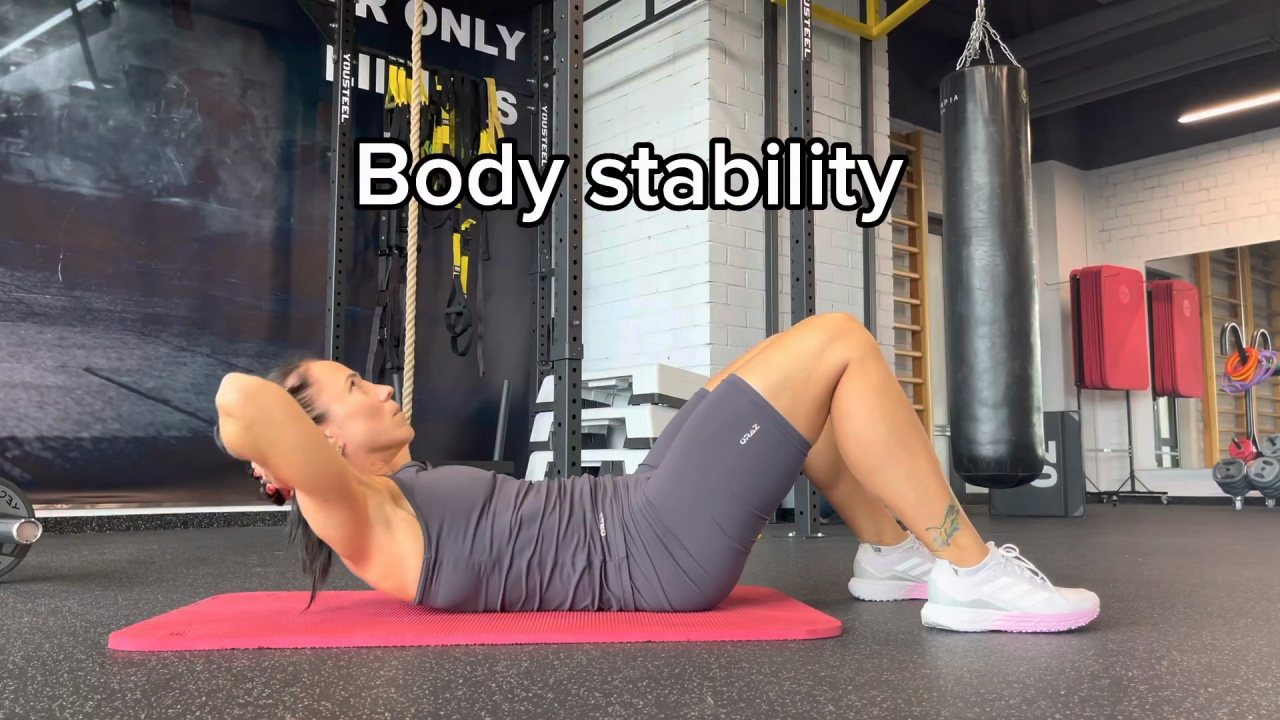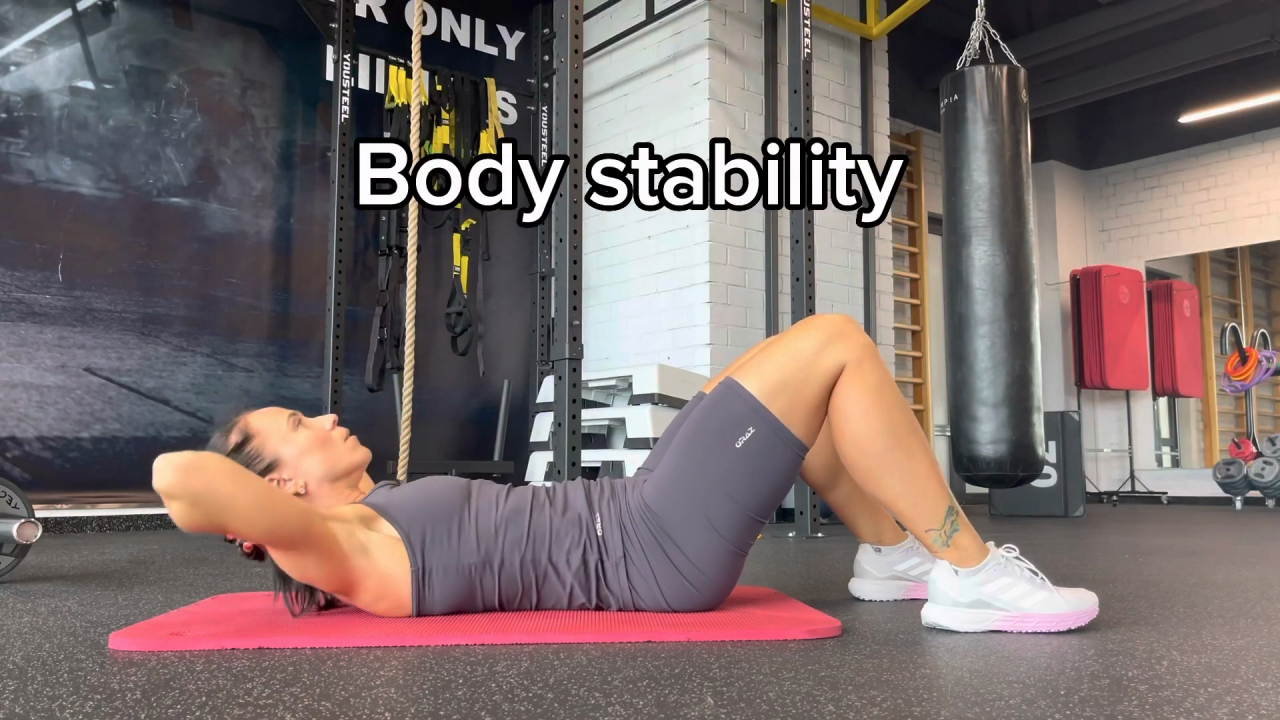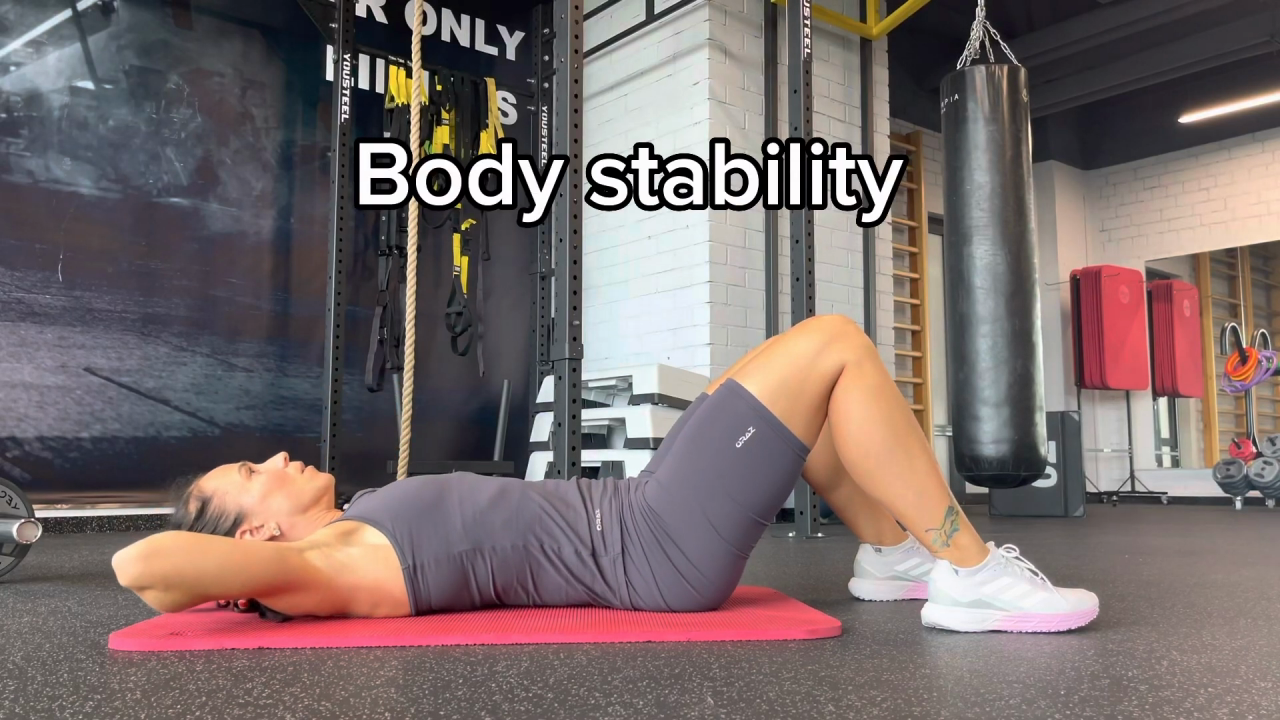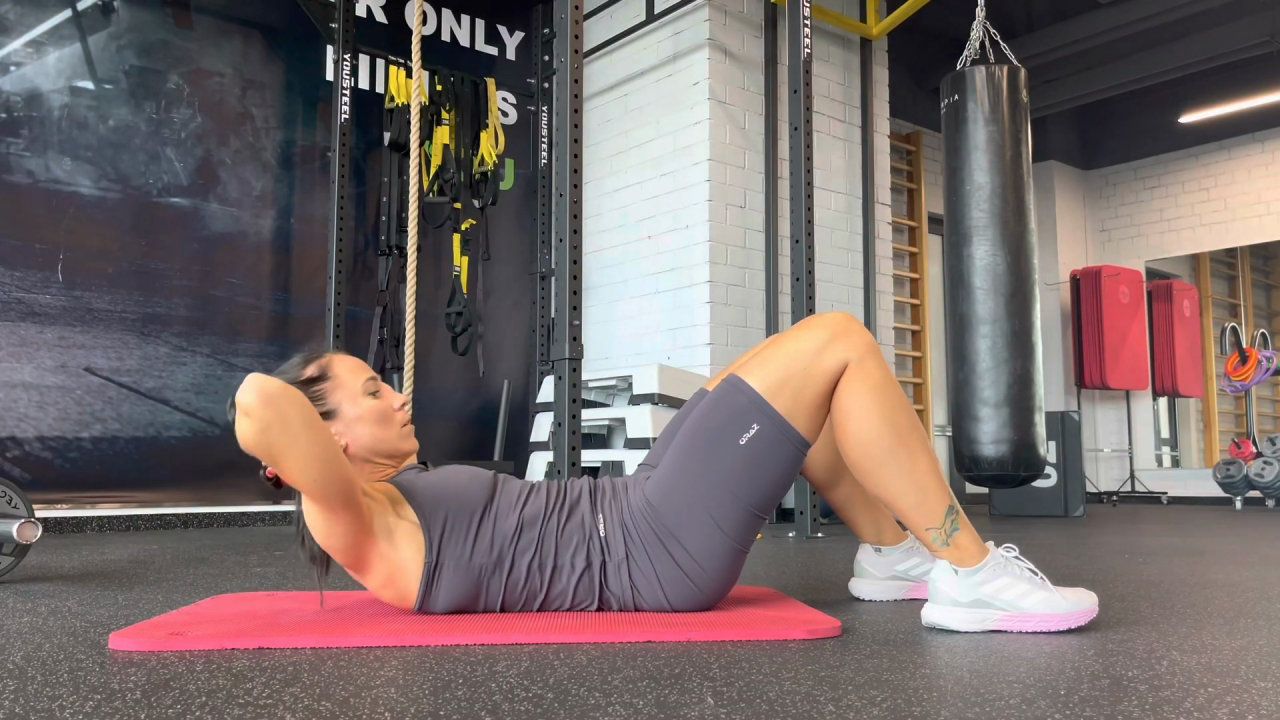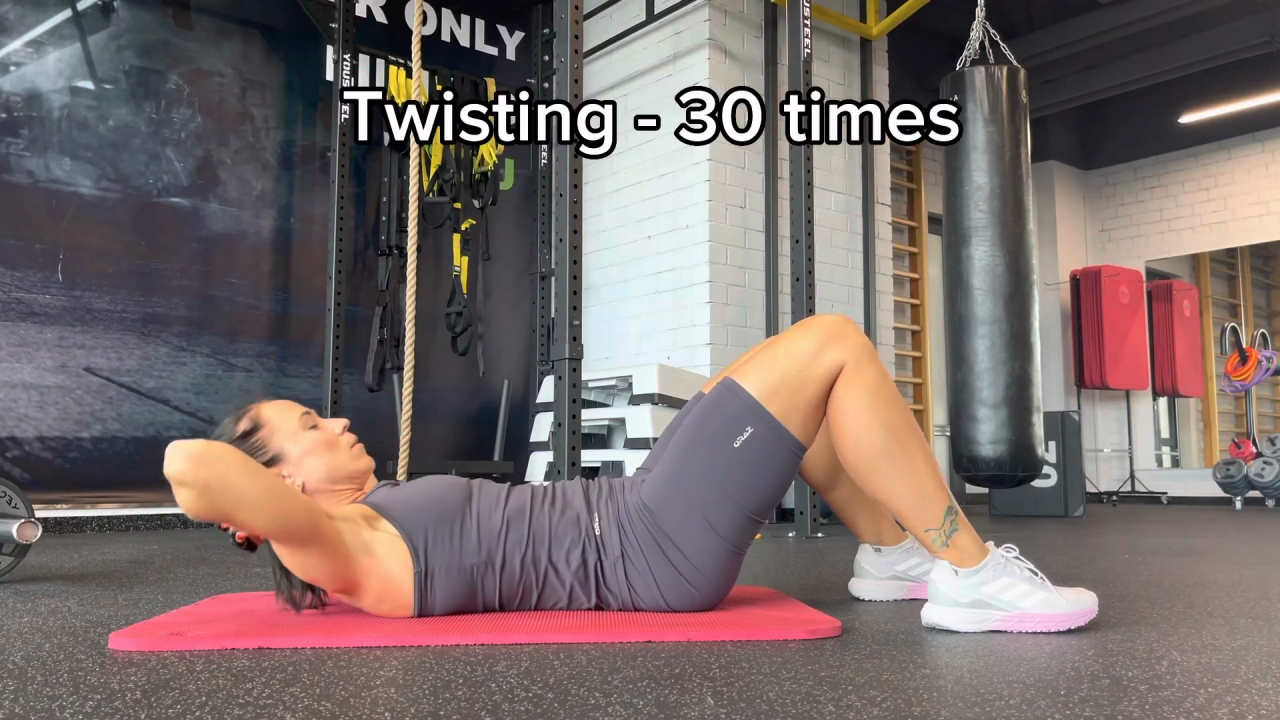
dt=0.7s
person 1, frame 1
left shoulder: (393, 504)
right shoulder: (367, 522)
right elbow: (239, 397)
right wrist: (281, 435)
left hip: (636, 515)
right hip: (658, 554)
left knee: (816, 374)
right knee: (839, 342)
left ankle: (891, 555)
right ankle: (971, 577)
person 1, frame 2
left shoulder: (371, 521)
right shoulder: (346, 548)
right elbow: (174, 478)
right wrist: (240, 498)
left hip: (635, 520)
right hip: (657, 552)
left knee: (806, 374)
right knee: (836, 343)
left ankle: (891, 556)
right ankle: (973, 576)
person 1, frame 3
left shoulder: (351, 534)
right shoulder: (332, 568)
right elbow: (141, 566)
right wrist: (204, 563)
left hip: (631, 513)
right hip: (659, 551)
left knee: (802, 376)
right knee: (836, 343)
left ankle: (892, 555)
right ankle: (972, 576)
person 1, frame 4
left shoulder: (387, 503)
right shoulder: (362, 529)
right elbow: (260, 401)
right wrist: (286, 459)
left hip: (637, 522)
right hip: (658, 552)
left knee: (813, 376)
right knee: (841, 343)
left ankle: (892, 555)
right ankle: (972, 576)
person 1, frame 5
left shoulder: (366, 521)
right shoulder: (344, 552)
right elbow: (187, 461)
right wrist: (233, 475)
left hip: (630, 518)
right hip: (653, 553)
left knee: (807, 379)
right knee: (836, 345)
left ankle: (892, 553)
right ankle: (972, 575)
